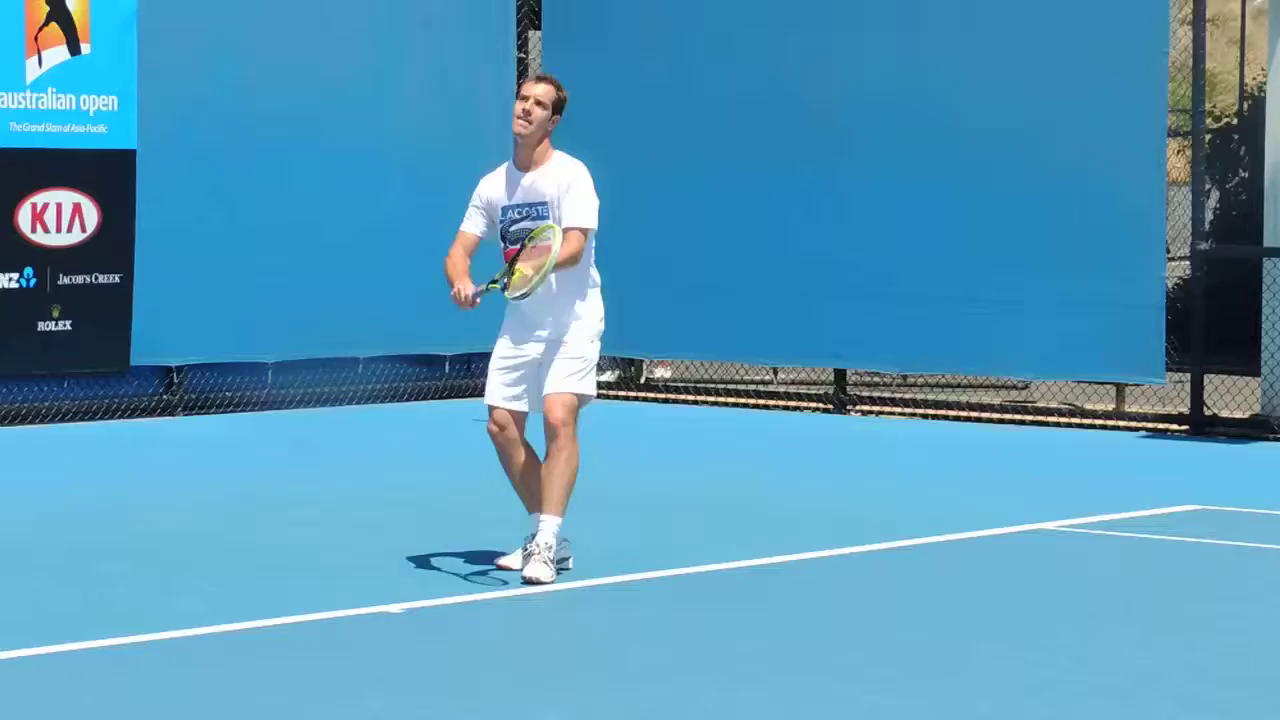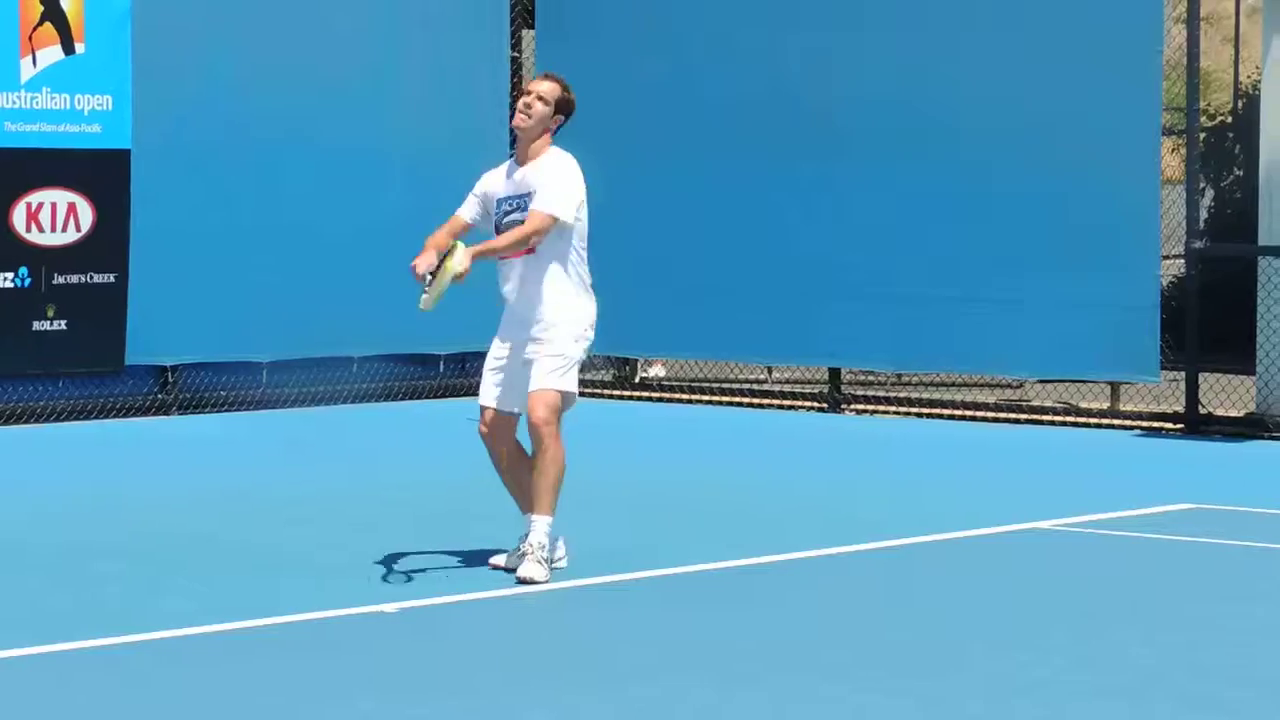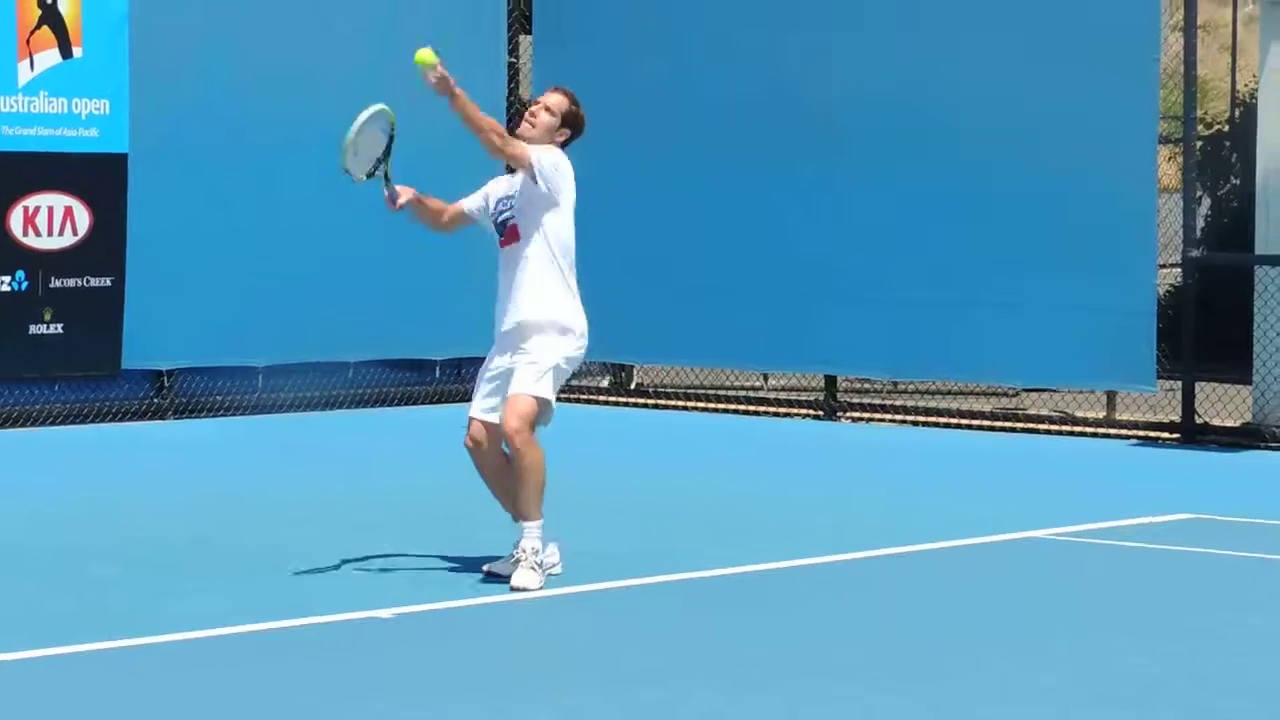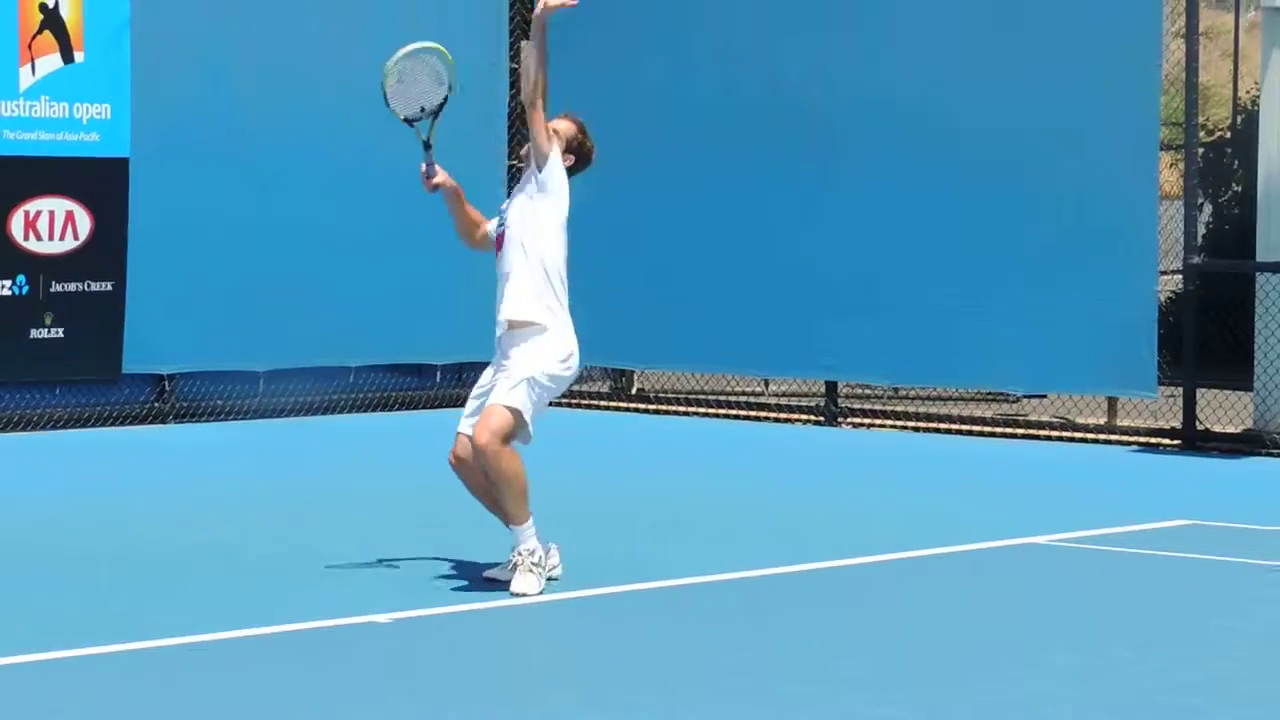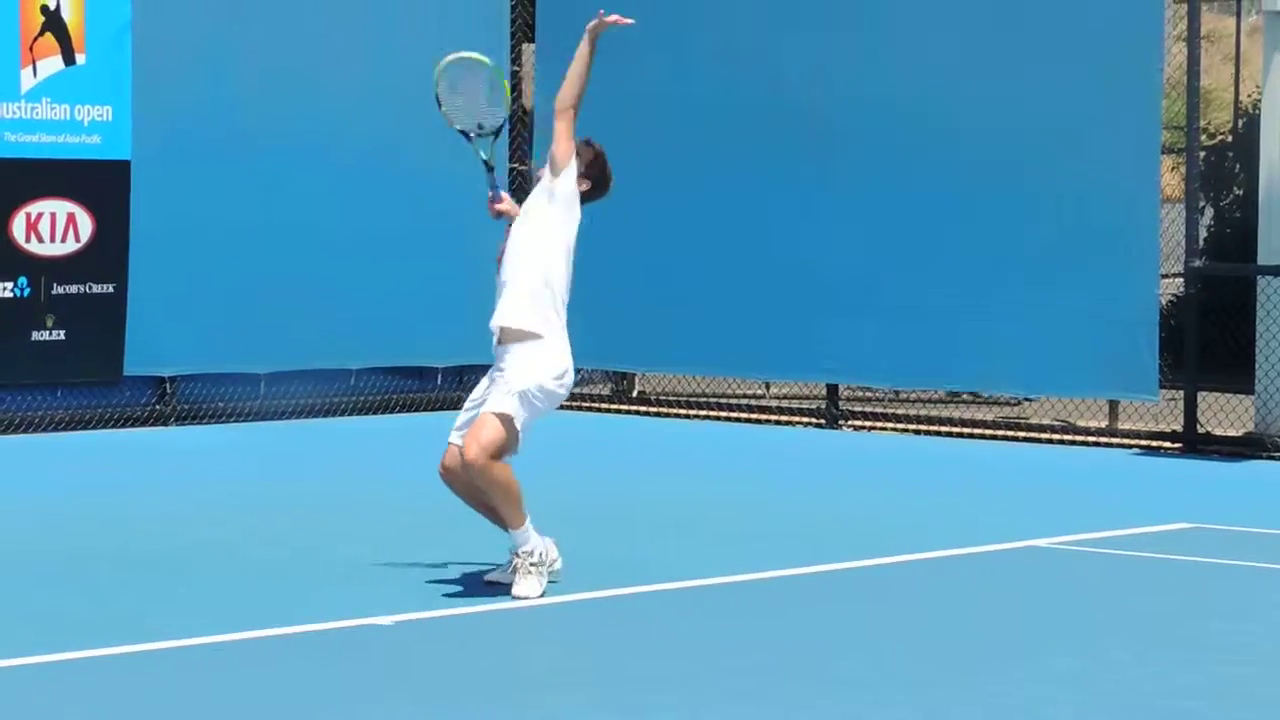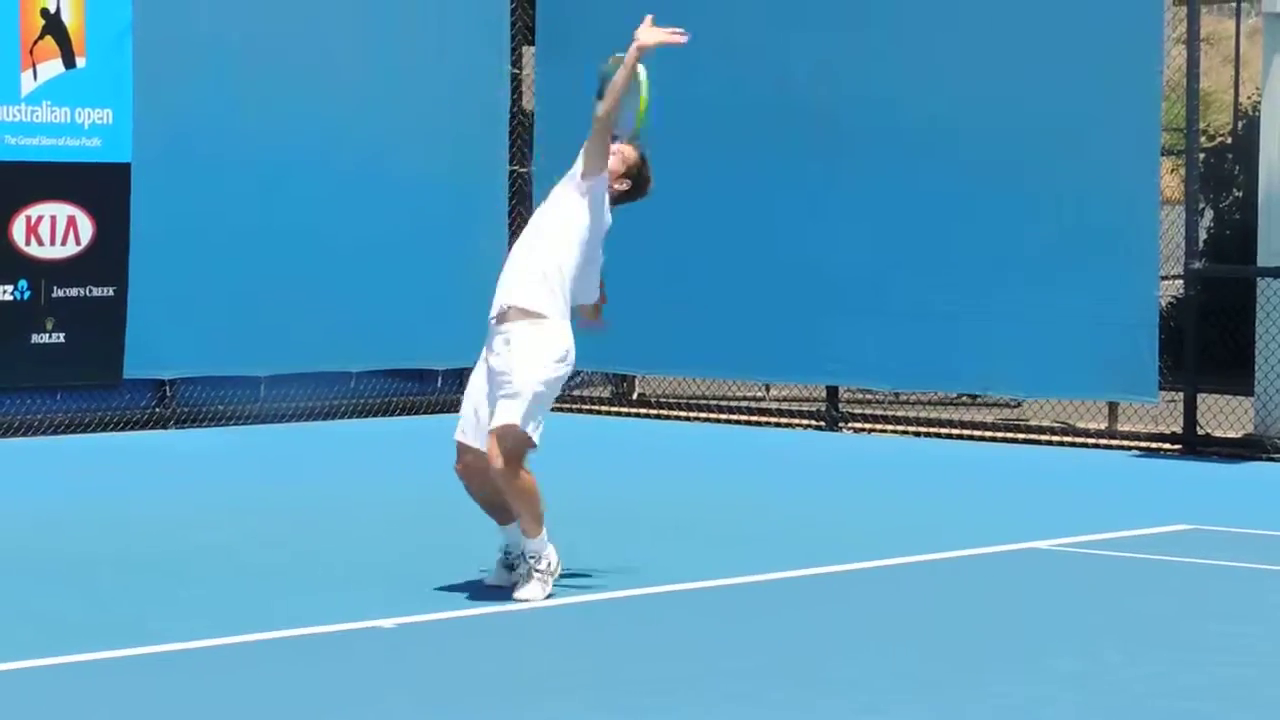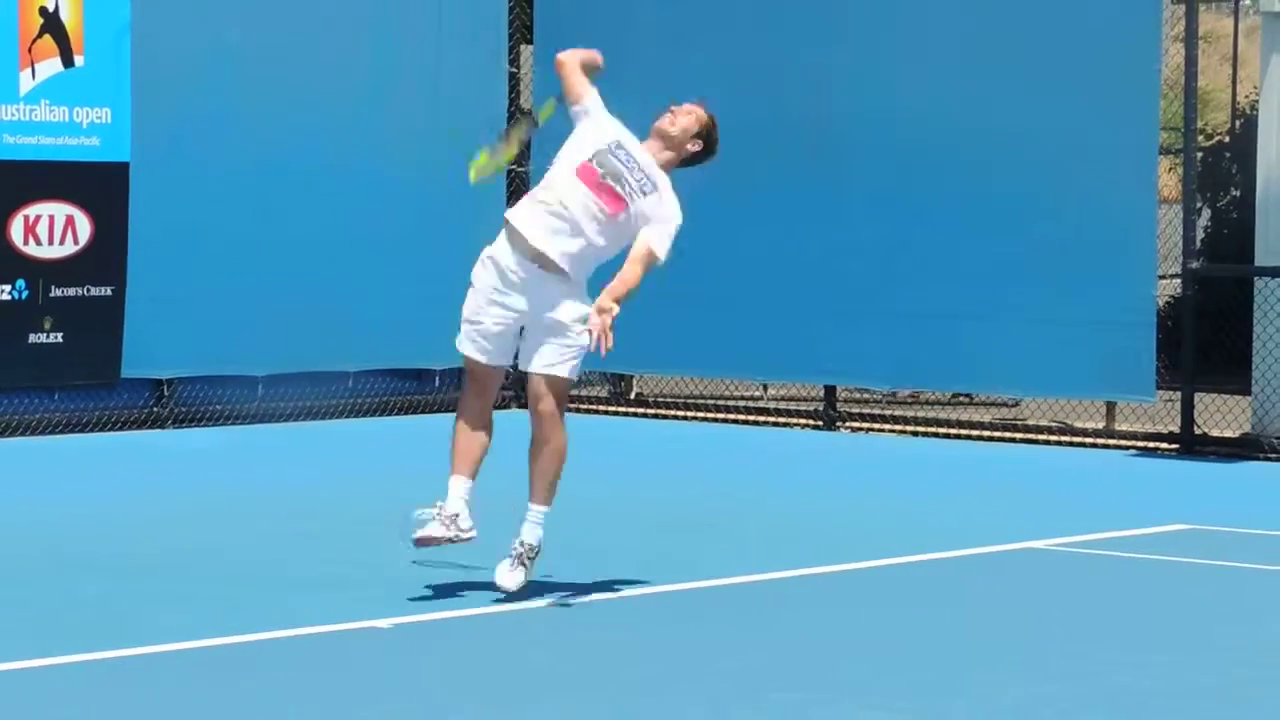
dt=0.2s
person 1, frame 1
left shoulder: (571, 173)
right shoulder: (492, 185)
left elbow: (576, 247)
right elbow: (461, 248)
right wrist: (460, 280)
left hip: (571, 323)
right hip: (520, 327)
left knee: (558, 419)
right knee: (502, 425)
left ankle: (548, 543)
right ankle: (545, 535)
person 1, frame 2
left shoulder: (561, 168)
right shoulder: (496, 180)
left elbow: (536, 230)
right elbow: (452, 229)
left wrist: (473, 253)
right wrist: (431, 253)
left hip: (562, 322)
right hip: (516, 325)
left knee: (542, 416)
right knee: (495, 428)
left ankle: (540, 543)
right ankle: (541, 537)
person 1, frame 3
left shoulder: (554, 168)
right shoulder: (504, 189)
left elbow: (504, 144)
right elbow: (447, 218)
left wrist: (452, 95)
right wrist: (415, 199)
left hip: (551, 329)
right hip: (512, 337)
left knee: (513, 434)
right knee: (479, 441)
left ankle: (532, 547)
right ankle: (534, 546)
person 1, frame 4
left shoulder: (547, 186)
right shoulder: (522, 201)
left elbow: (531, 100)
right elbow: (477, 237)
right wrist: (451, 190)
left hip: (542, 346)
right hip: (511, 350)
left knee: (486, 440)
right knee: (464, 456)
left ankle: (531, 549)
right ankle: (531, 548)
person 1, frame 5
left shoulder: (558, 199)
right shoulder: (544, 218)
left elbow: (564, 109)
left wrist: (590, 37)
right wrist: (516, 217)
left hip: (535, 360)
right hip: (507, 363)
left knee: (476, 453)
right knee: (454, 468)
left ankle: (533, 549)
right ankle: (530, 548)
person 1, frame 6
left shoulder: (591, 196)
right shoulder: (589, 247)
left elbow: (605, 114)
right elbow: (591, 310)
left wrist: (637, 52)
left hip: (537, 340)
right hip: (504, 349)
left knee: (503, 464)
right knee: (470, 462)
left ankle: (539, 553)
right ankle: (518, 543)
person 1, frame 7
left shoulder: (665, 207)
right shoulder: (607, 133)
left elbow: (638, 263)
right elbow: (566, 63)
left wrist: (606, 304)
left hip: (562, 295)
right hip: (508, 267)
left knee: (548, 407)
right knee: (477, 399)
left ankle: (529, 542)
right ankle: (455, 512)
